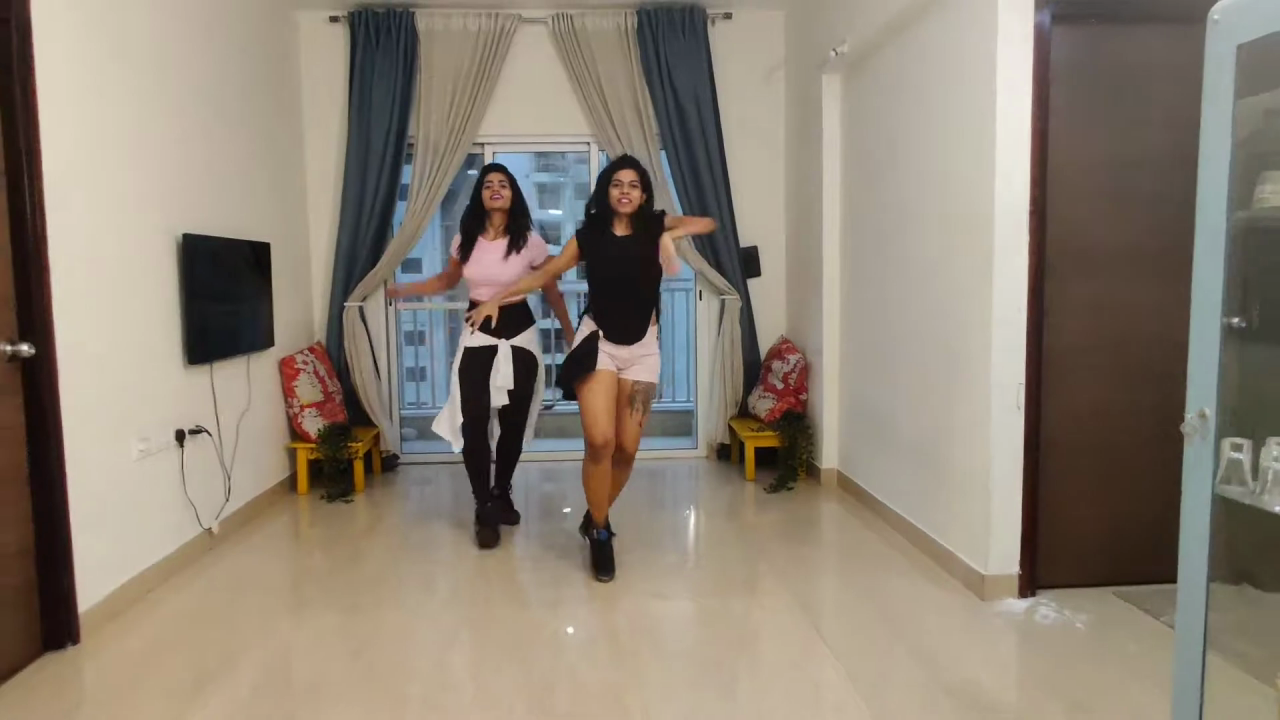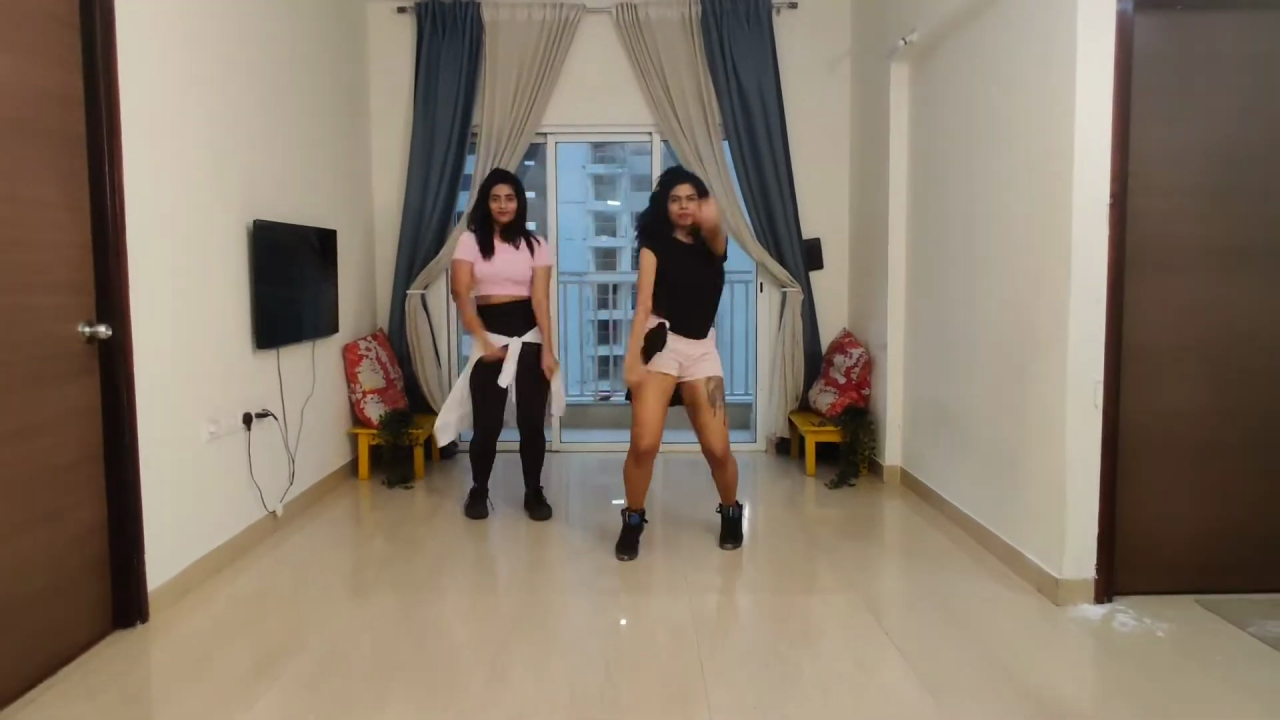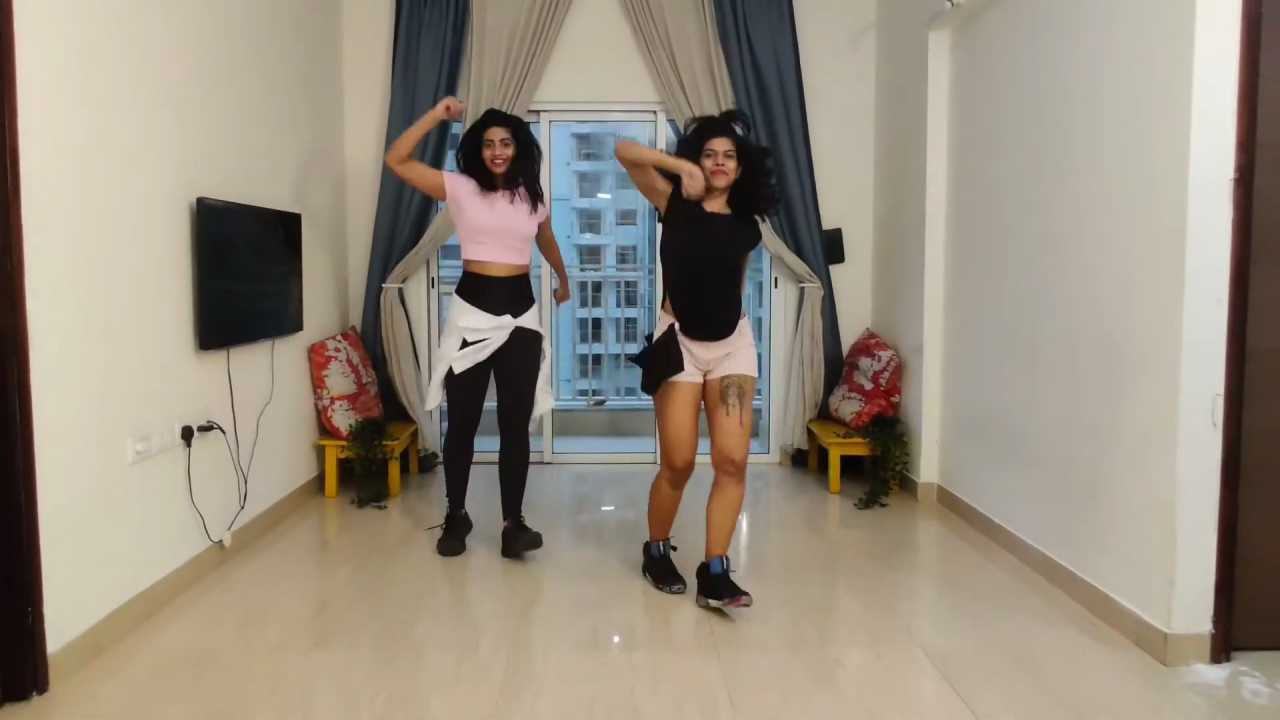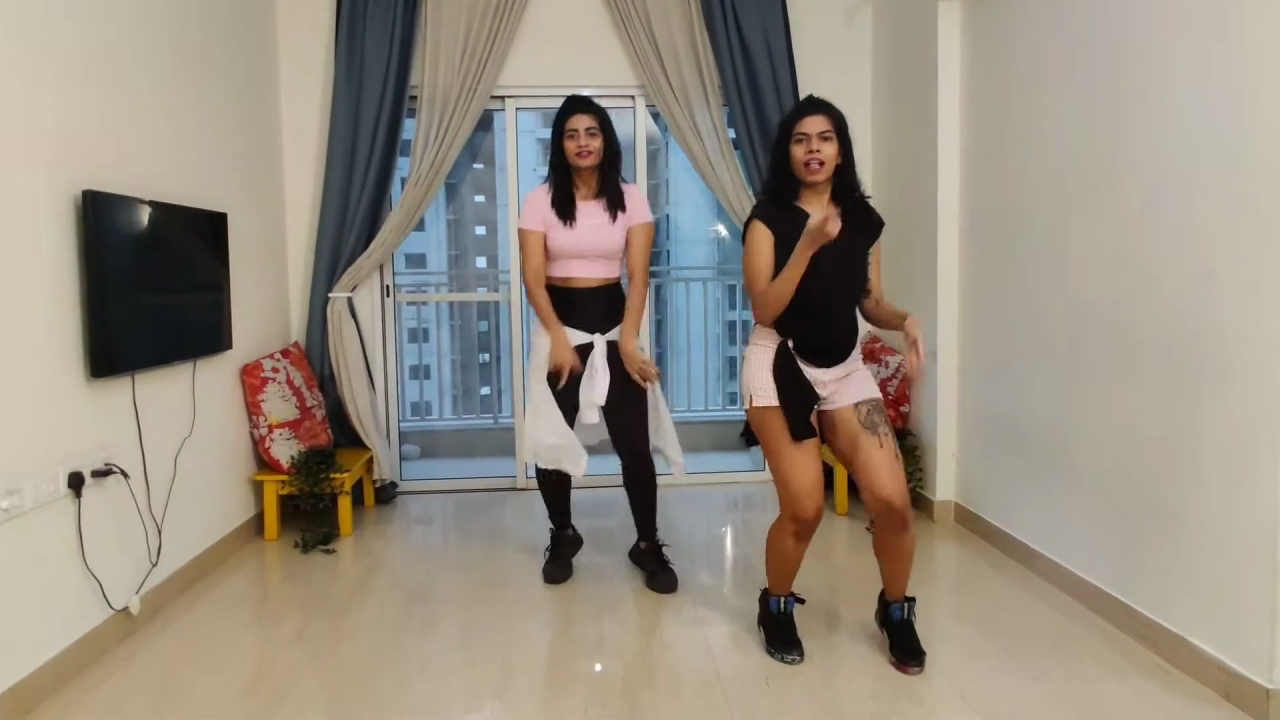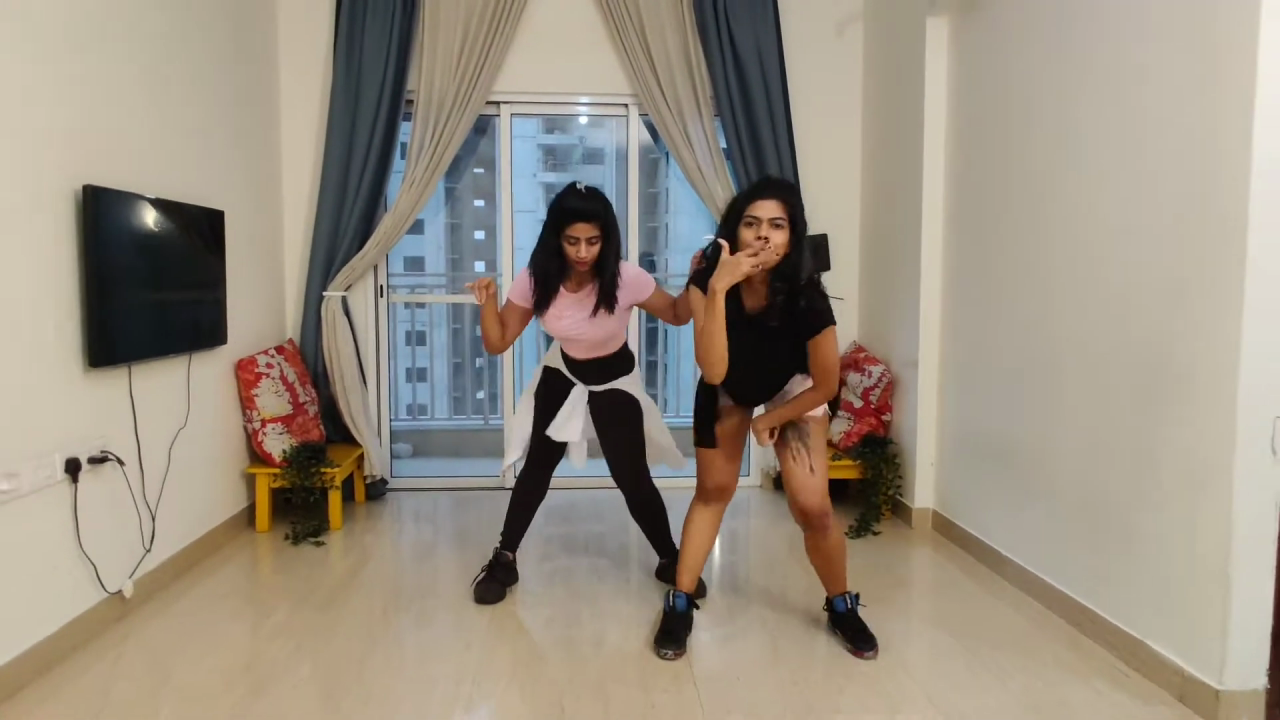
dt=1s
person 1, frame 1
left shoulder: (656, 227)
right shoulder: (589, 235)
left elbow: (706, 223)
right elbow: (545, 274)
left wrist: (671, 235)
right wrist: (495, 299)
left hip: (641, 348)
right hip: (598, 344)
left knee: (626, 449)
right knee: (600, 441)
left ankle: (596, 517)
right ankle: (601, 535)
person 1, frame 2
left shoulder: (713, 244)
right shoulder: (654, 246)
left elbow: (717, 235)
right elbow: (643, 302)
left wrist: (712, 219)
right wrist: (631, 358)
left hip: (702, 350)
right hip: (660, 344)
left knee: (718, 449)
right knee: (644, 445)
left ankle: (730, 512)
right ankle: (633, 520)
person 1, frame 3
left shoulder: (746, 221)
right shoulder: (674, 201)
right elbow: (626, 153)
right wrist: (680, 165)
left hip: (732, 345)
right hip: (679, 343)
left knee: (732, 461)
right knee: (678, 463)
left ankle: (715, 572)
right ankle: (656, 551)
person 1, frame 4
left shoulder: (863, 220)
right shoulder: (768, 218)
left elbow: (870, 302)
right elbow: (765, 310)
left wrist: (905, 322)
right wrist: (809, 244)
left hip: (845, 369)
right hip: (778, 366)
left knee: (892, 502)
right knee: (805, 509)
left ankle: (896, 609)
right ankle: (776, 608)
person 1, frame 5
left shoulder: (806, 298)
right shoulder: (707, 282)
left elbow: (825, 385)
right elbow: (713, 371)
left wrist: (771, 418)
right wrist: (718, 288)
left hip: (793, 390)
right hip: (729, 384)
left knee: (811, 507)
right knee: (714, 490)
left ankle: (841, 606)
right ankle: (679, 604)
person 2, frame 1
left shoulder: (529, 241)
right shoulder: (466, 241)
left elbow: (550, 287)
right elbow: (446, 281)
left wrist: (568, 329)
right wrist: (407, 289)
left hip: (519, 335)
right hip: (477, 335)
left knee: (515, 426)
right knee: (474, 425)
left ankle: (500, 494)
right ankle: (485, 510)
person 2, frame 2
left shoulder: (535, 246)
right shoulder: (470, 242)
left elbow: (541, 299)
right elbow: (462, 293)
left wrist: (549, 349)
right wrist: (483, 340)
left hip: (530, 337)
right hip: (488, 338)
left knee: (532, 423)
right knee: (487, 426)
left ankle: (534, 492)
right ankle: (479, 489)
person 2, frame 3
left shoulder: (532, 195)
right shoulder: (459, 187)
left elbow: (547, 241)
right elbow: (395, 159)
left wrist: (564, 279)
right wrist: (438, 113)
left hip: (520, 313)
right hip: (472, 311)
left knee: (515, 422)
right knee: (462, 421)
left ankle: (513, 523)
right ankle: (455, 517)
person 2, frame 4
left shoulder: (630, 199)
right shoulder: (541, 201)
left elbow: (639, 276)
right elbow: (534, 281)
left wrist: (631, 338)
right wrist: (558, 340)
left hip: (616, 326)
right hip: (560, 326)
left knee: (635, 447)
right knee: (550, 445)
left ankle: (648, 545)
right ankle: (562, 536)
person 2, frame 5
left shoulder: (626, 278)
right shoulder: (536, 278)
left elbow: (676, 315)
right elbow: (497, 344)
right wrist: (487, 302)
left hip: (615, 382)
right hip: (562, 373)
left knee: (633, 479)
right knee: (537, 465)
left ankle: (670, 560)
right ankle: (503, 560)
